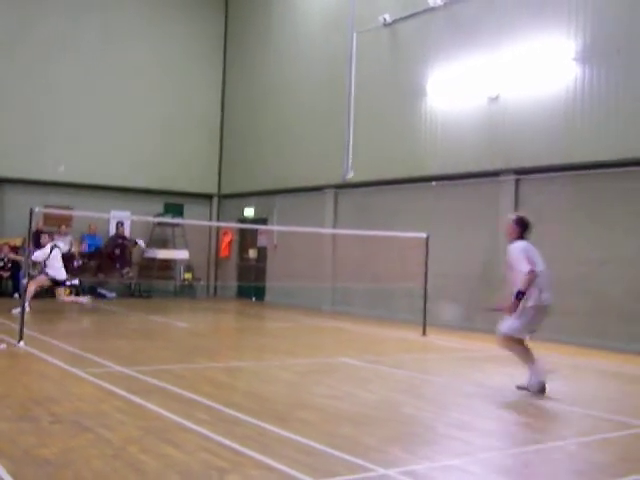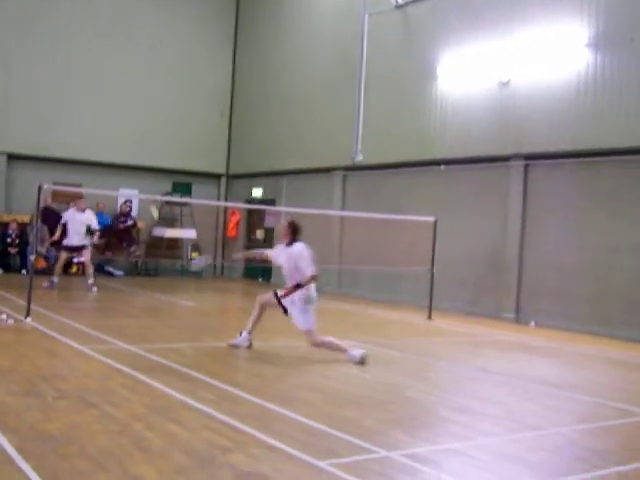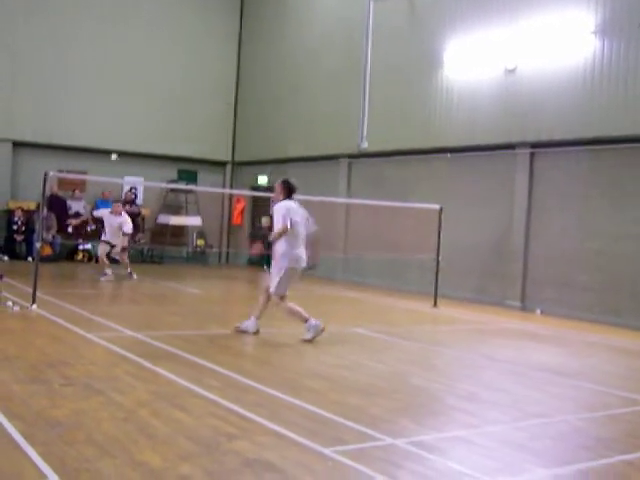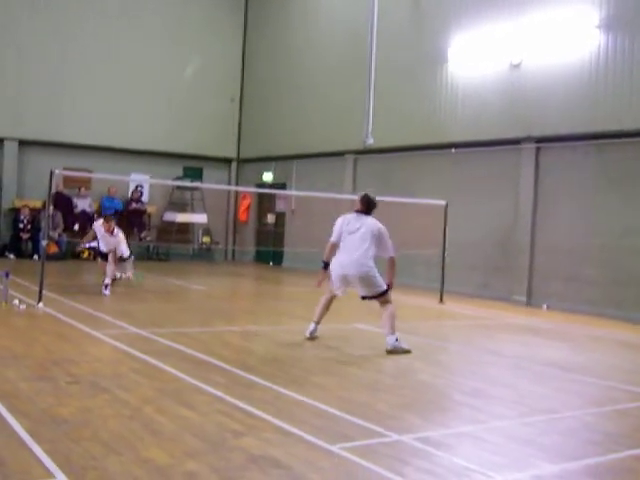
dt=0.7s
person 1, frame 1
left shoulder: (516, 248)
right shoulder: (526, 248)
left elbow: (529, 273)
left wrist: (516, 298)
right wrist: (516, 299)
left hip: (532, 303)
right hip: (537, 302)
left knee: (504, 339)
right knee: (515, 340)
left ankle: (536, 370)
right ankle: (534, 380)
person 1, frame 2
left shoulder: (299, 250)
right shoulder: (283, 248)
left elbow: (312, 276)
right elbow: (267, 254)
left wrist: (295, 287)
right wrist: (246, 254)
left hip: (302, 298)
right hip: (291, 296)
left knee: (313, 340)
right knee: (261, 300)
left ankle: (352, 353)
right ankle: (245, 338)
person 1, frame 3
left shoulder: (282, 207)
right shoulder: (298, 209)
left elbow: (283, 229)
right elbow: (311, 231)
right wrist: (308, 255)
left hip: (286, 259)
right hip: (298, 259)
left knee: (280, 298)
right knee: (267, 289)
left ankle: (312, 324)
right ankle: (252, 323)
person 1, frame 4
left shoulder: (343, 220)
right shoulder: (378, 227)
left elbow: (332, 244)
right elbow: (391, 258)
left wrist: (325, 267)
right wrist: (390, 282)
left hip: (339, 267)
right hip: (363, 268)
left knee: (330, 294)
right knee: (386, 302)
left ankle: (313, 328)
right ankle: (391, 341)
